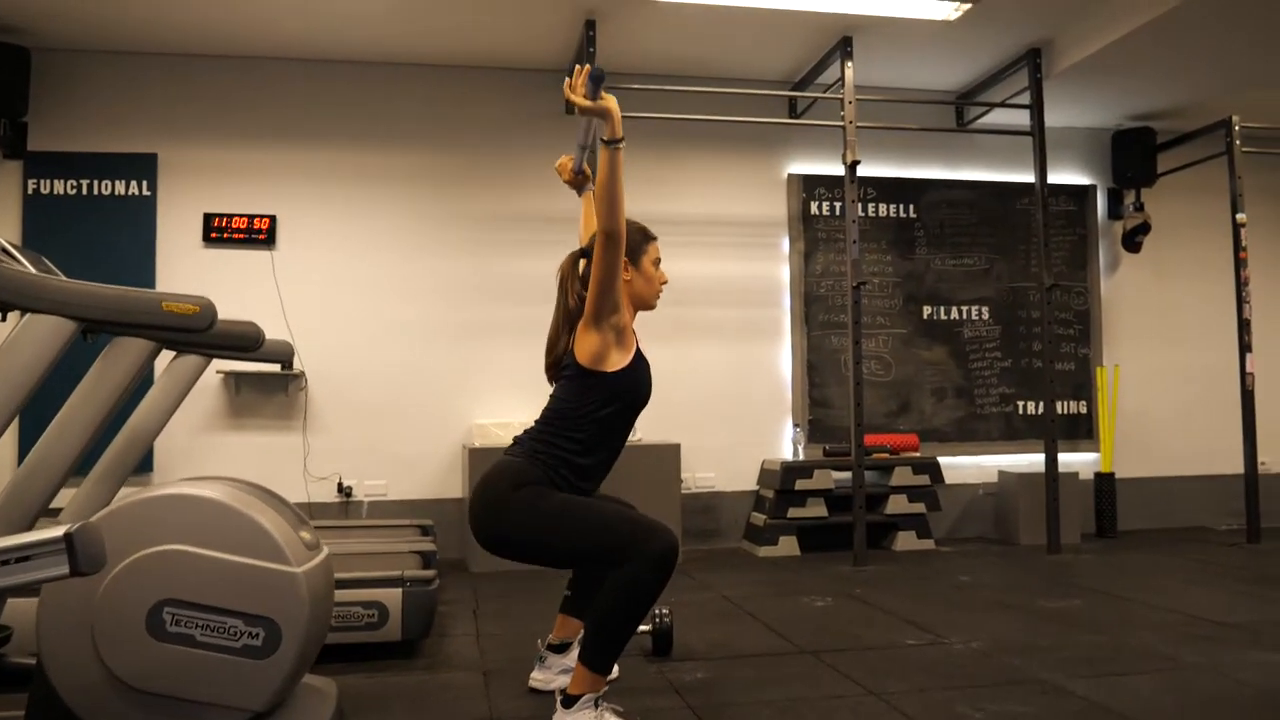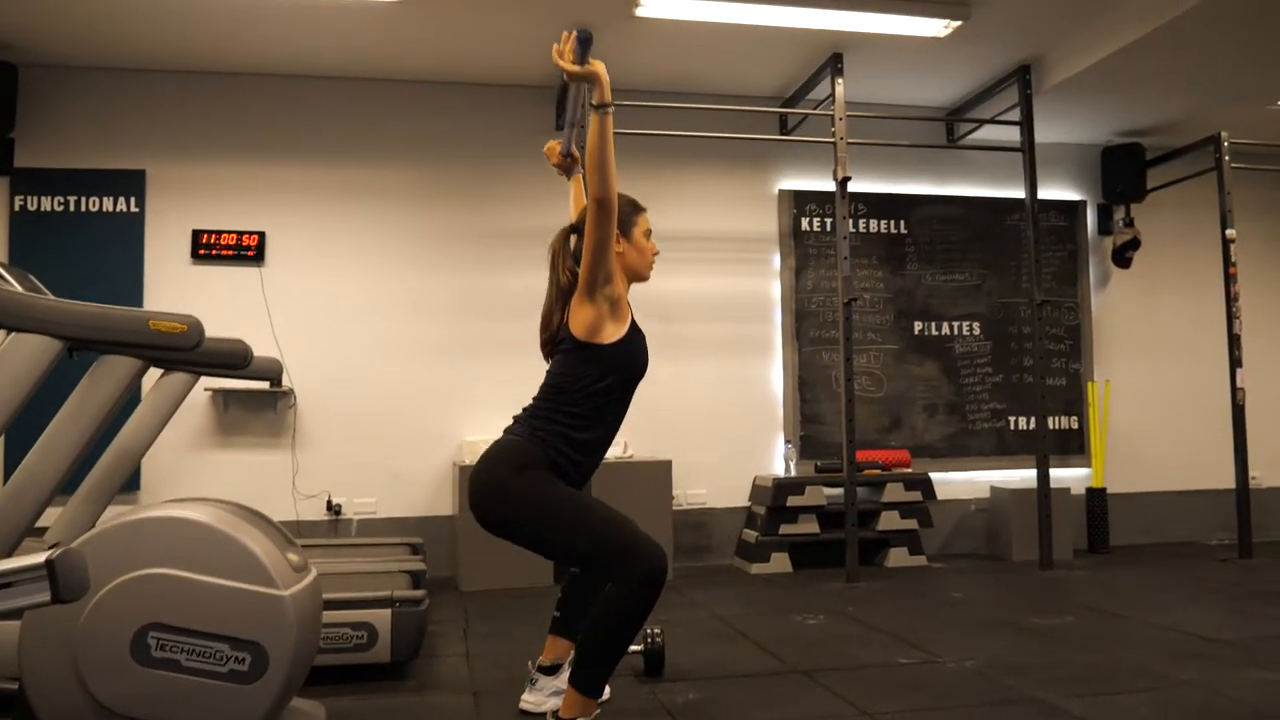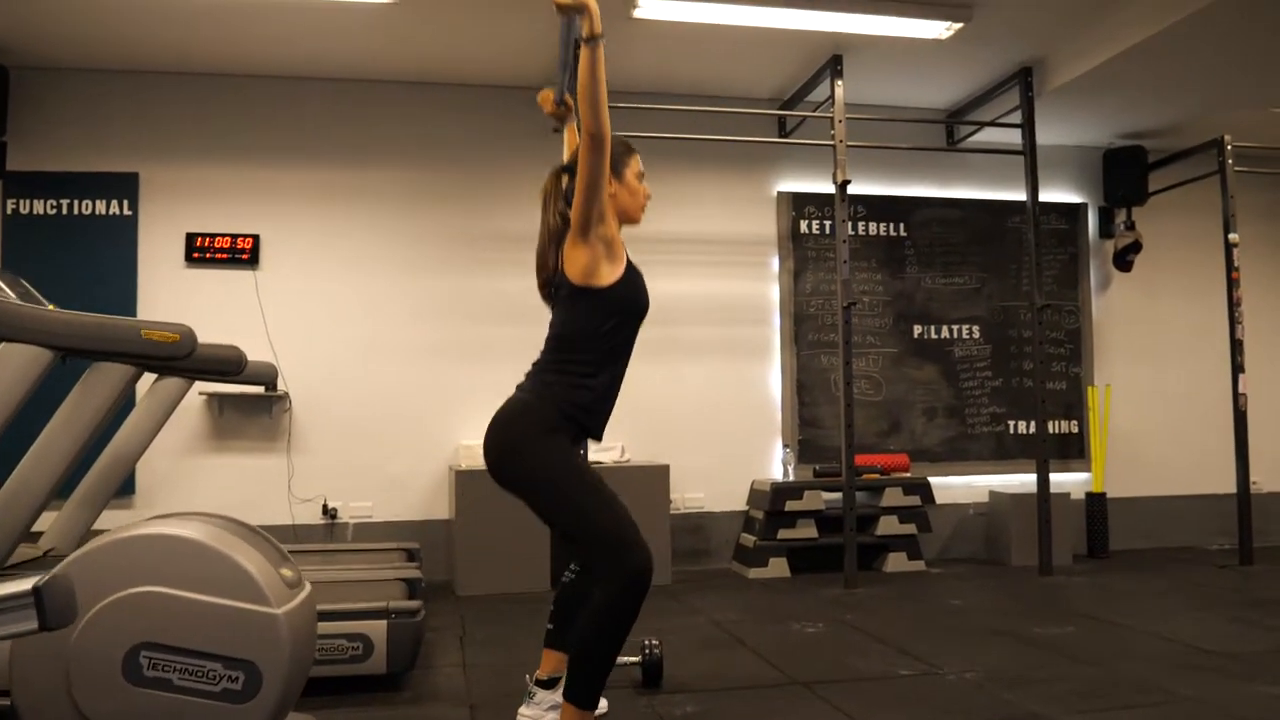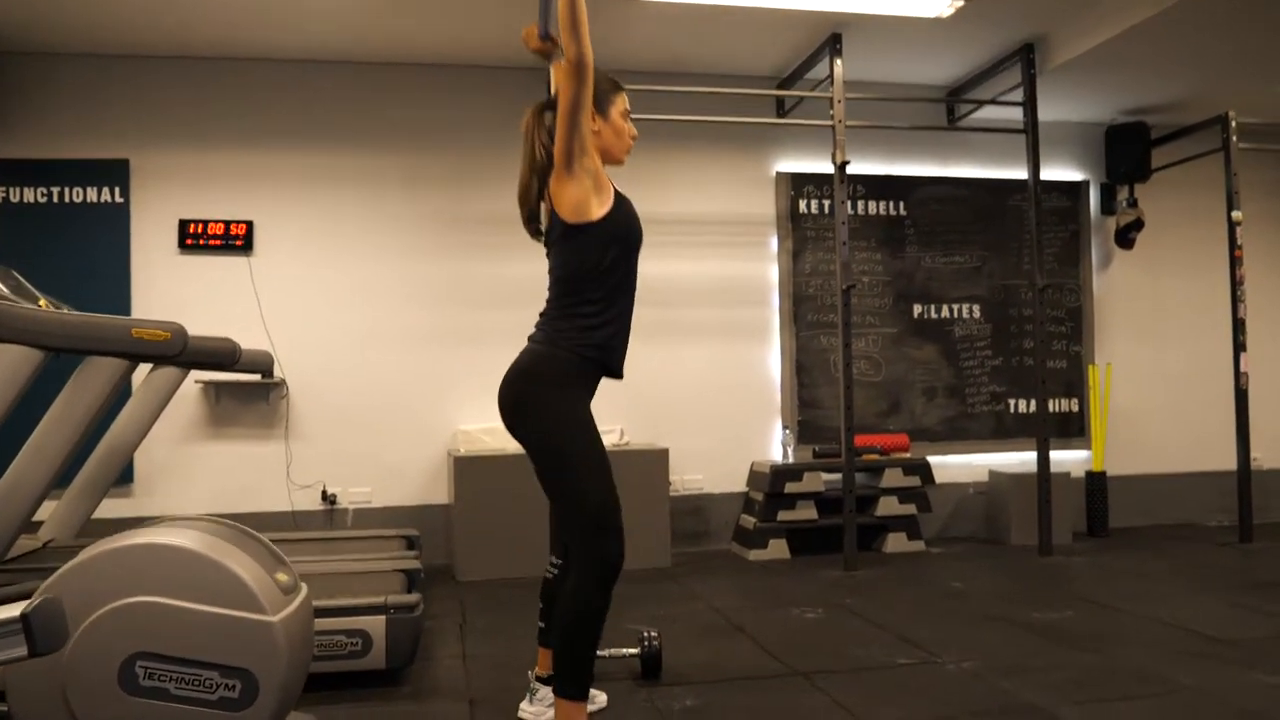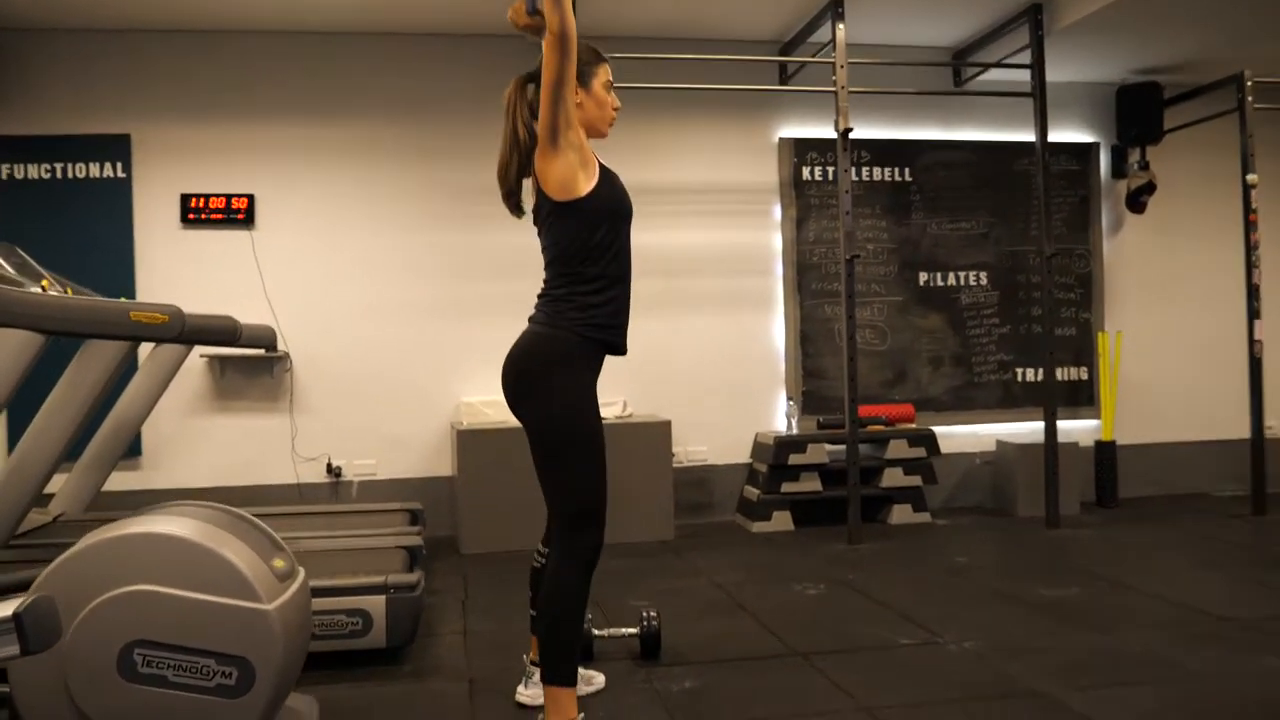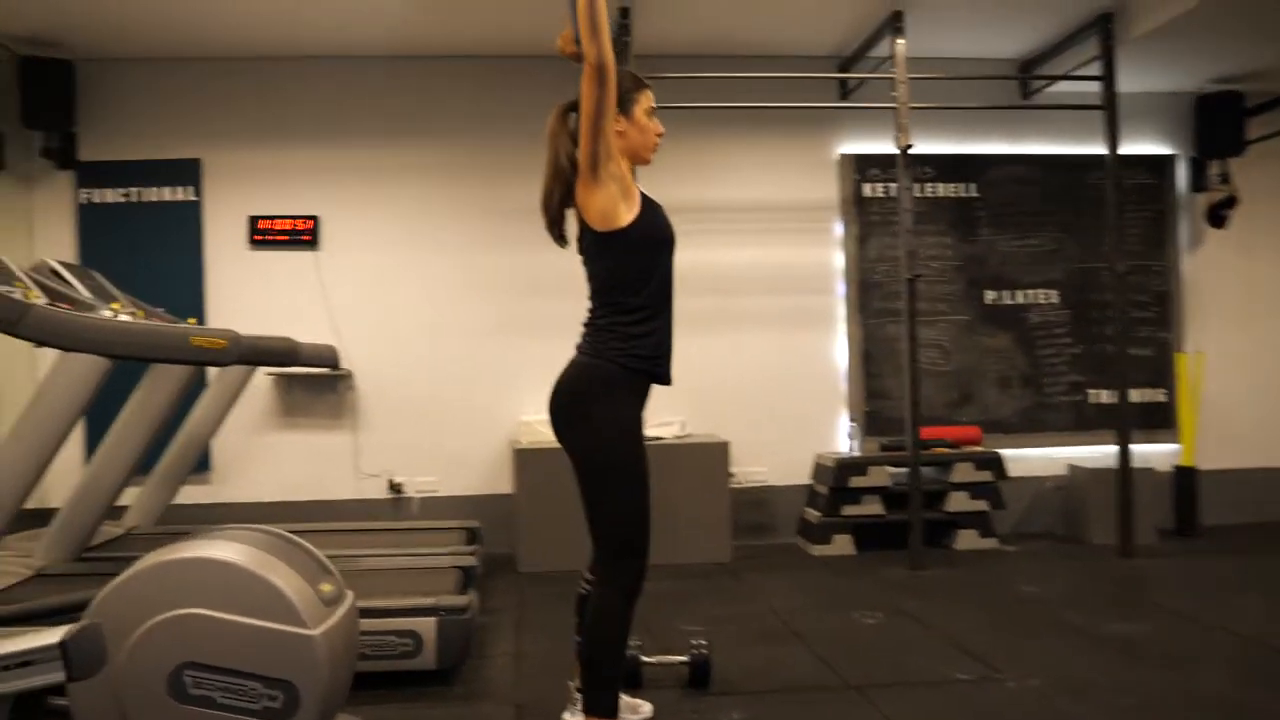
dt=0.2s
person 1, frame 1
left shoulder: (605, 323)
right shoulder: (607, 327)
left elbow: (597, 238)
right elbow: (610, 236)
left wrist: (583, 188)
right wrist: (611, 133)
left hip: (525, 492)
right hip: (513, 501)
left knee: (618, 529)
right knee: (652, 547)
left ankle: (557, 654)
person 1, frame 2
left shoulder: (598, 298)
right shoulder: (601, 301)
left elbow: (590, 213)
right elbow: (601, 208)
left wrist: (574, 171)
right wrist: (599, 101)
left hip: (524, 475)
right hip: (516, 480)
left knee: (608, 551)
right knee: (640, 563)
person 1, frame 3
left shoulder: (592, 244)
right shoulder: (596, 243)
left elbow: (585, 160)
right elbow: (595, 142)
left wrist: (565, 117)
left hip: (540, 434)
right hip: (533, 436)
left knee: (600, 552)
right knee: (627, 563)
person 1, frame 4
left shoulder: (581, 179)
right shoulder: (579, 174)
left elbow: (570, 75)
right elbow: (579, 65)
left hip: (550, 384)
right hip: (550, 386)
left knee: (579, 538)
right knee: (599, 548)
person 1, frame 5
left shoulder: (567, 157)
right shoulder: (565, 150)
left hip: (556, 362)
right hip: (557, 364)
left knee: (569, 526)
right knee: (579, 536)
person 1, frame 6
left shoulder: (612, 187)
right shoulder: (605, 181)
left elbow: (601, 75)
right elbow: (601, 69)
left hip: (604, 390)
right hip: (602, 393)
left knee: (615, 556)
right knee: (622, 563)
